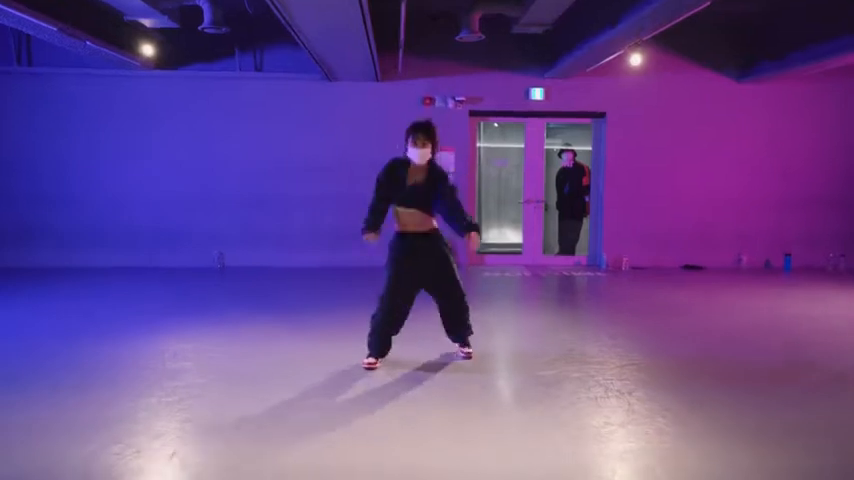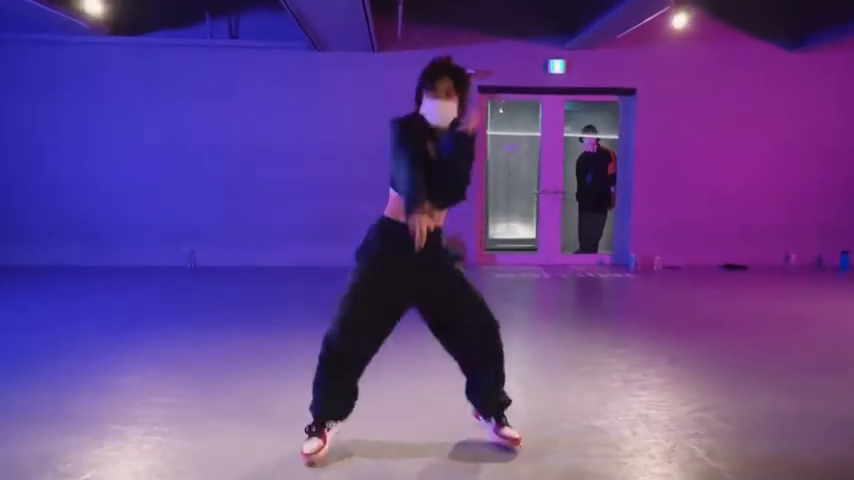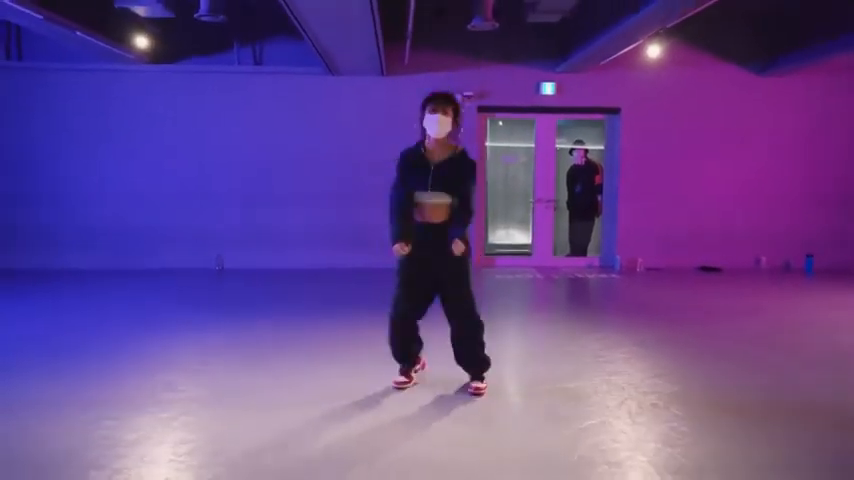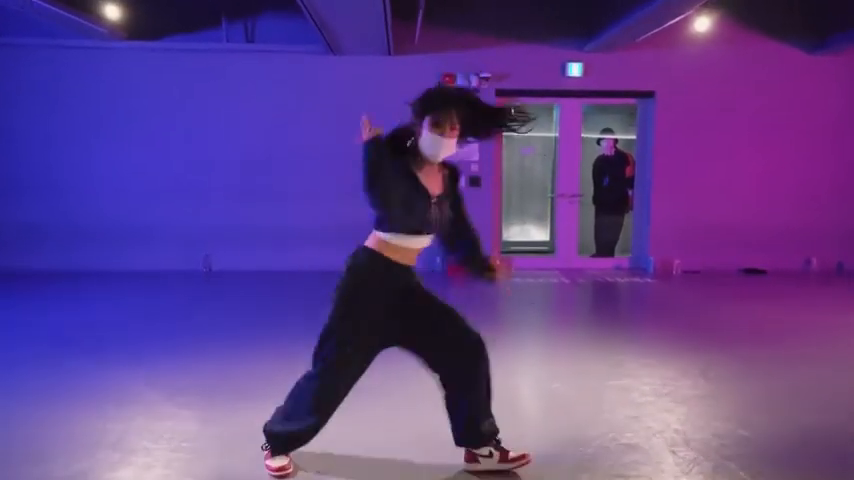
dt=1s
person 1, frame 1
left shoulder: (437, 176)
right shoulder: (392, 169)
left elbow: (451, 205)
right elbow: (379, 198)
left wrist: (469, 228)
right wrist: (371, 225)
left hip: (431, 243)
right hip: (404, 244)
left knee: (453, 298)
right knee: (391, 300)
left ankle: (461, 338)
right ankle: (376, 350)
person 1, frame 2
left shoulder: (457, 143)
right shoulder: (407, 133)
left elbow: (454, 189)
right elbow: (408, 167)
left wrist: (465, 134)
right wrist: (417, 204)
left hip: (430, 251)
right hip: (389, 245)
left knee: (482, 330)
right knee: (349, 334)
left ankle: (493, 412)
right ankle: (324, 419)
person 1, frame 3
left shoulder: (462, 162)
right shoulder: (409, 157)
left elbow: (465, 204)
right elbow: (399, 200)
left wrist: (459, 235)
right wrist: (399, 236)
left hip: (449, 239)
right hip: (416, 239)
left knee: (461, 308)
right knee: (403, 310)
left ankle: (476, 370)
right ankle: (410, 363)
person 1, frame 4
left shoulder: (450, 180)
right shoulder: (396, 161)
left elbow: (461, 238)
right elbow: (393, 215)
left wrist: (484, 265)
left hip: (402, 283)
right hip: (371, 277)
left knee: (467, 352)
right knee: (335, 367)
left ankle: (481, 446)
right ankle: (279, 440)
person 2, frame 1
left shoulder: (582, 169)
right shoulder: (561, 171)
left elbow: (586, 189)
right elbow: (559, 189)
left wrist: (586, 206)
left hip: (576, 209)
right hip: (564, 208)
left knee: (572, 236)
right knee: (563, 236)
person 2, frame 2
left shoulder: (607, 155)
right shoulder: (583, 157)
left elbow: (612, 179)
left wrist: (611, 198)
left hip: (600, 201)
right hip: (585, 200)
left knee: (594, 231)
right knee: (584, 233)
left ankle: (589, 252)
right ankle: (585, 253)
person 2, frame 3
left shoulder: (594, 167)
right shoulder: (572, 170)
left elbow: (599, 189)
left wrist: (599, 206)
right wrist: (570, 203)
left hip: (588, 209)
right hip: (575, 208)
left knee: (583, 237)
right knee: (574, 237)
left ankle: (579, 256)
right ankle: (575, 256)
person 2, frame 4
left shoulder: (624, 158)
right shoulder: (599, 161)
left elbow: (630, 182)
left wrist: (629, 201)
right wrist: (596, 199)
left hip: (617, 204)
right hip: (602, 203)
left knee: (611, 234)
right knee: (600, 235)
left ankle: (605, 256)
right ankle: (602, 256)
